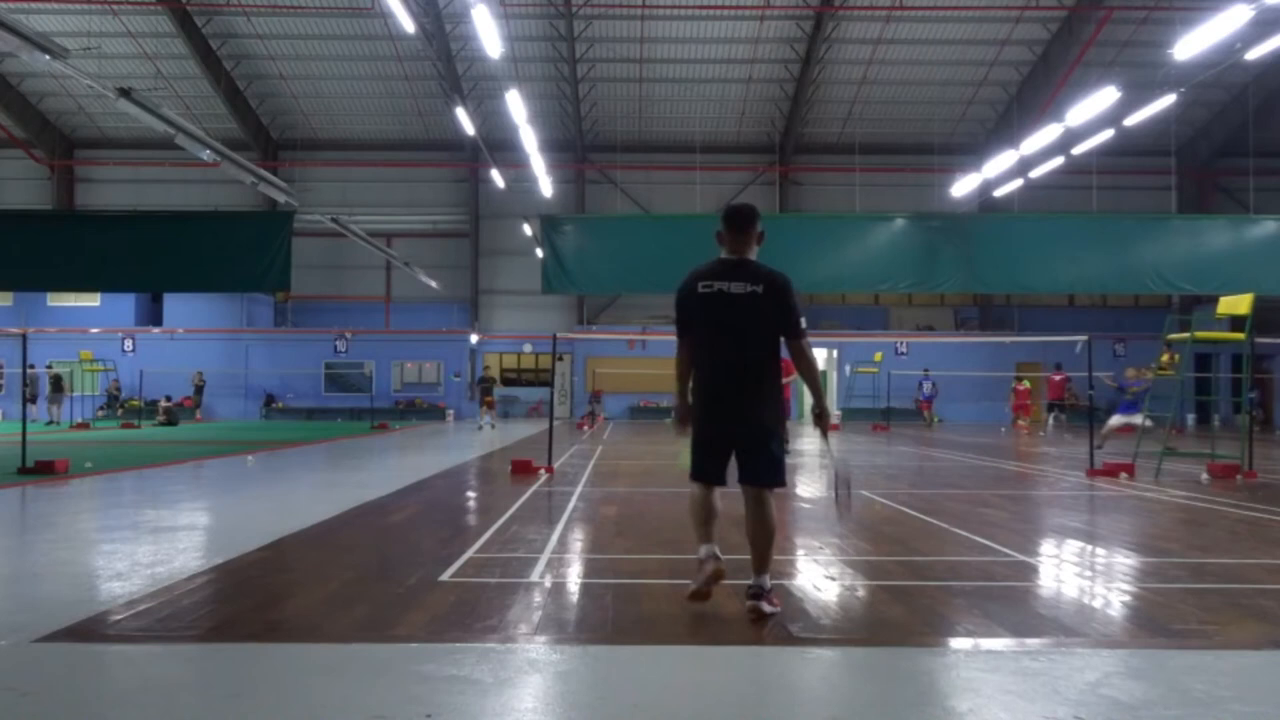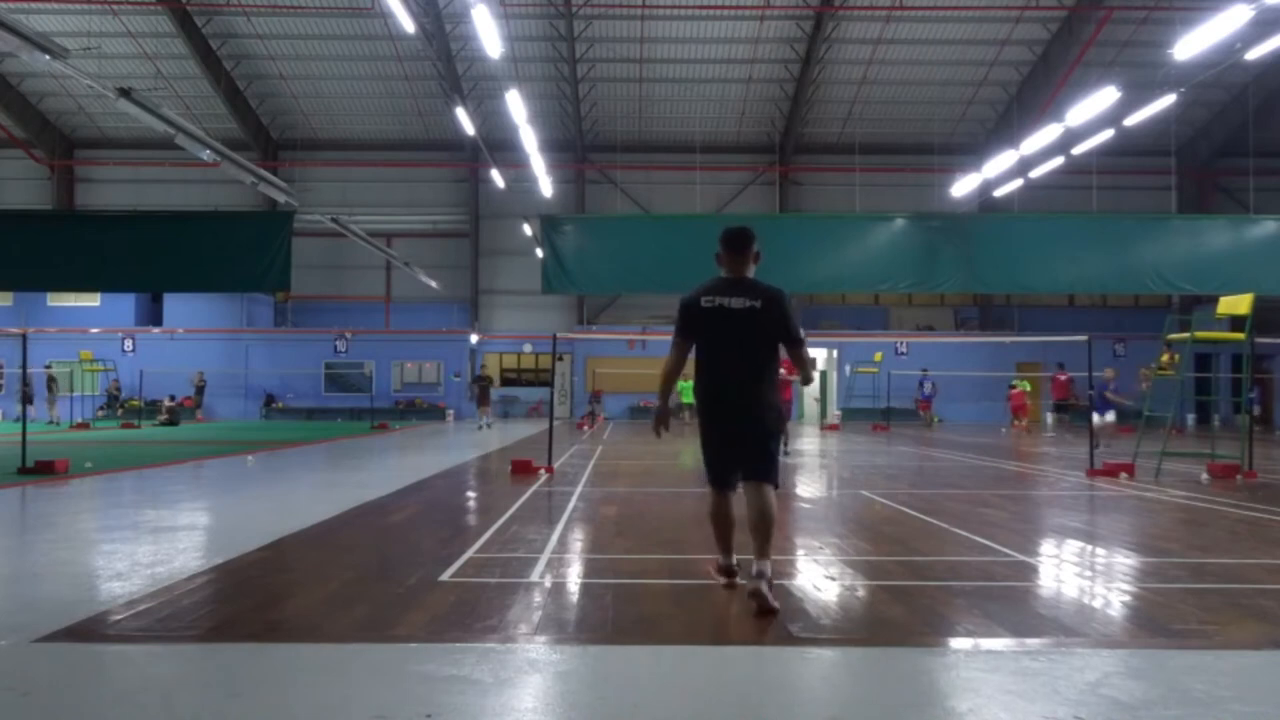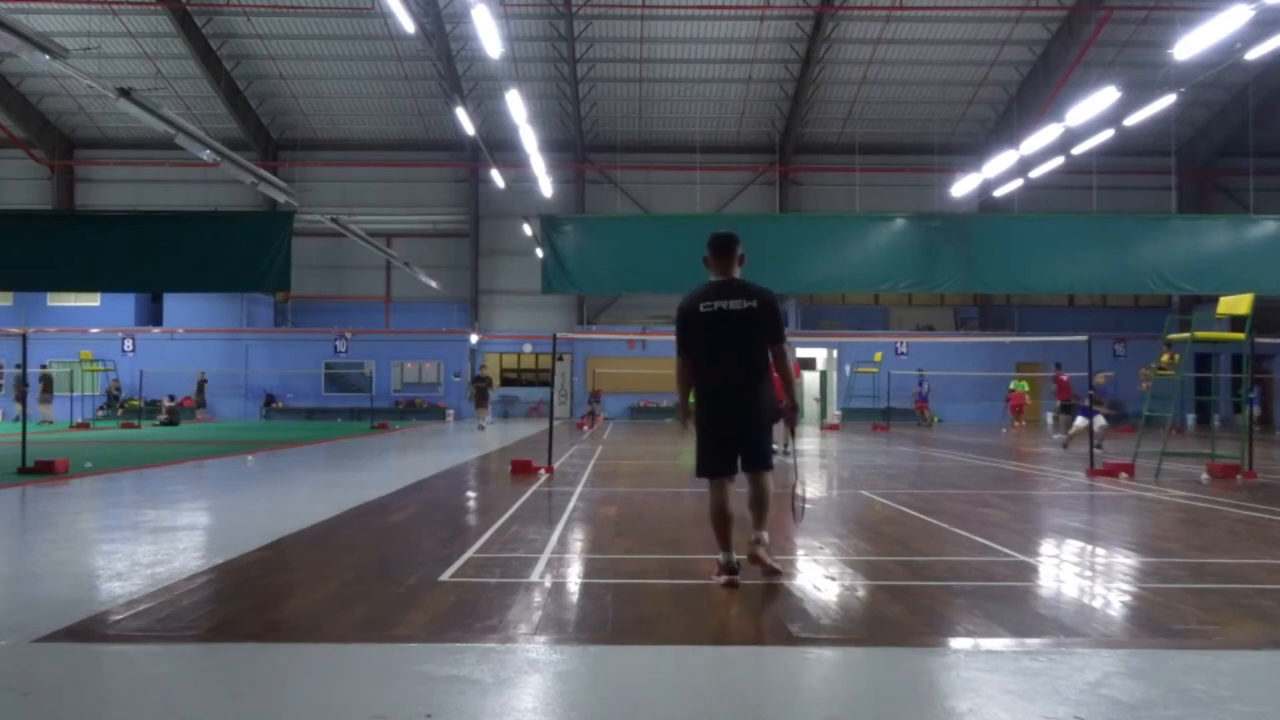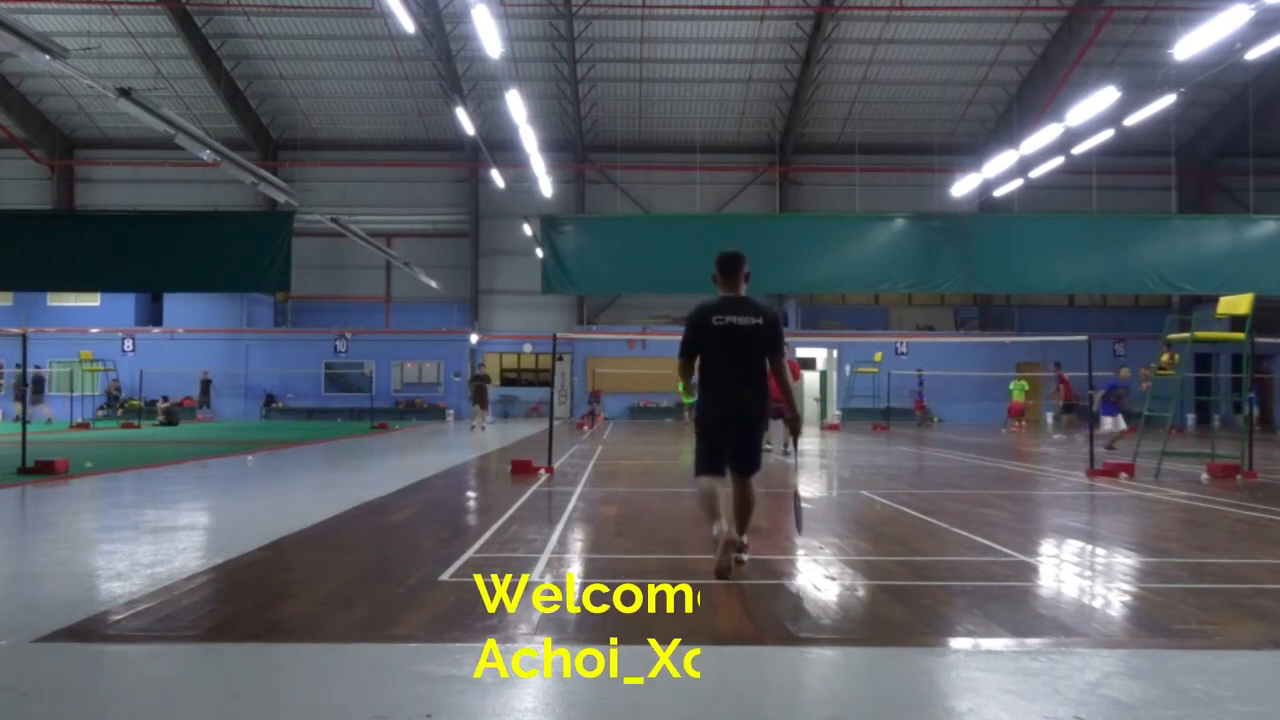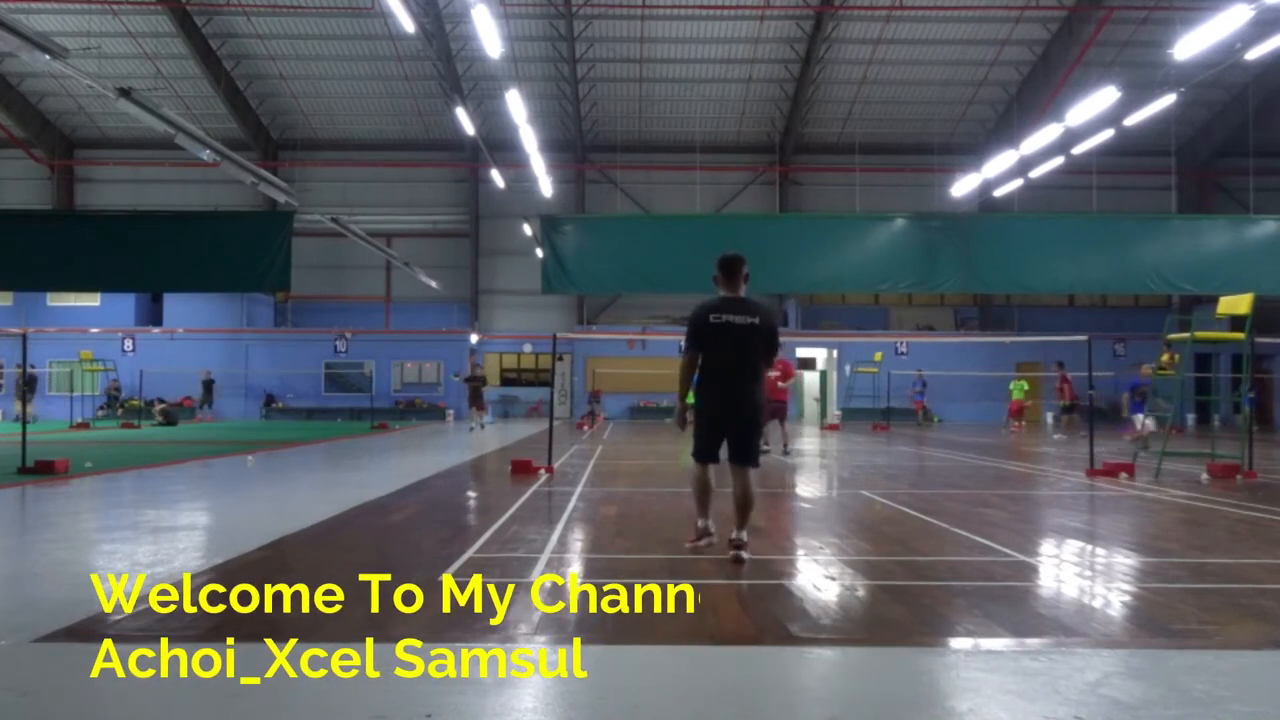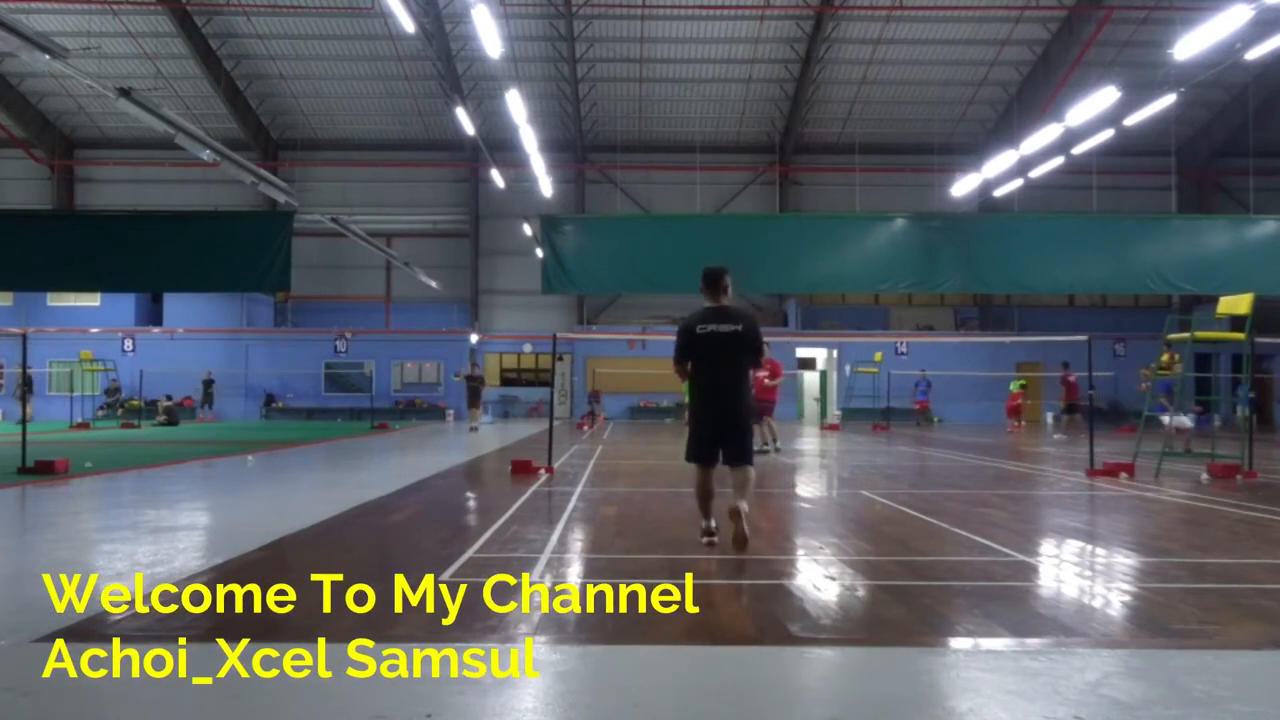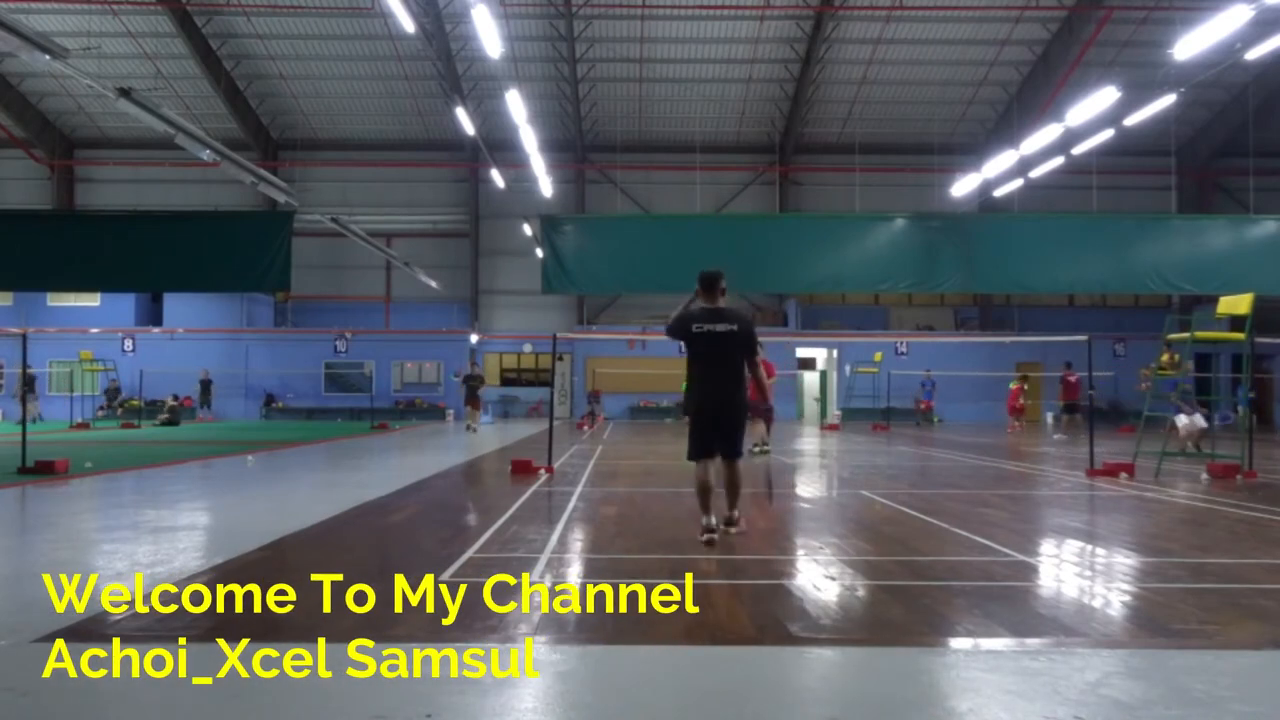
dt=0.3s
person 1, frame 1
left shoulder: (694, 283)
right shoulder: (774, 283)
left elbow: (685, 350)
right elbow: (798, 347)
left wrist: (682, 399)
right wrist: (819, 398)
left hip: (708, 404)
right hip: (760, 405)
left knee: (704, 483)
right knee: (758, 492)
left ankle: (707, 553)
right ankle: (759, 587)
person 1, frame 2
left shoulder: (696, 300)
right shoulder: (772, 299)
left elbow: (678, 353)
right elbow: (797, 353)
left wrist: (662, 401)
right wrist: (807, 375)
left hip: (714, 410)
right hip: (760, 410)
left knee: (720, 489)
right knee: (761, 488)
left ankle: (727, 564)
right ankle: (761, 573)
person 1, frame 3
left shoulder: (691, 304)
right shoulder: (764, 299)
left elbow: (684, 363)
right elbow: (780, 354)
left wrist: (683, 401)
right wrist: (790, 400)
left hip: (713, 406)
right hip: (756, 403)
left knee: (718, 482)
right knee: (759, 474)
left ankle: (727, 561)
right ankle: (760, 541)
person 1, frame 4
left shoulder: (701, 315)
right shoulder: (767, 316)
left elbow: (684, 366)
right elbow: (779, 366)
left wrist: (690, 386)
right wrist: (791, 409)
left hip: (713, 410)
right hip: (753, 410)
left knee: (709, 475)
right knee: (743, 477)
left ankle: (722, 530)
right ankle: (740, 542)
person 1, frame 5
left shoulder: (702, 313)
right shoulder: (763, 315)
left elbow: (689, 361)
right elbow: (770, 361)
left wrist: (681, 402)
left hip: (711, 403)
right hip: (749, 404)
left knee: (702, 463)
right knee: (742, 470)
left ankle: (704, 526)
right ankle: (739, 538)
person 1, frame 6
left shoulder: (690, 325)
right shoulder: (747, 321)
left elbow: (680, 369)
right elbow: (757, 363)
left hip: (703, 407)
right hip: (739, 406)
left knee: (704, 467)
right knee: (743, 465)
left ankle: (708, 527)
right ankle: (740, 505)
person 1, frame 7
left shoulder: (689, 320)
right shoulder: (742, 322)
left elbow: (670, 329)
right elbow: (754, 366)
left wrist: (689, 302)
right wrist: (766, 398)
left hip: (701, 403)
right hip: (734, 403)
left knee: (703, 462)
right knee: (732, 460)
left ankle: (709, 524)
right ankle: (732, 516)
